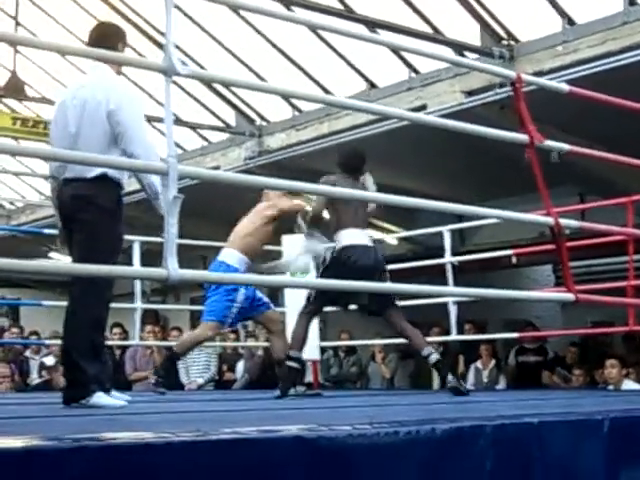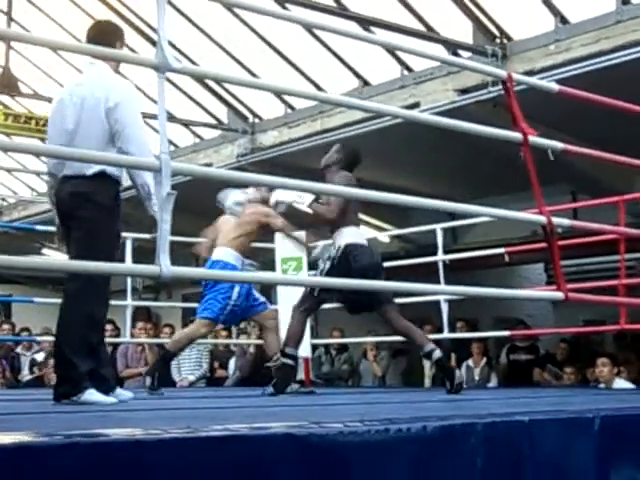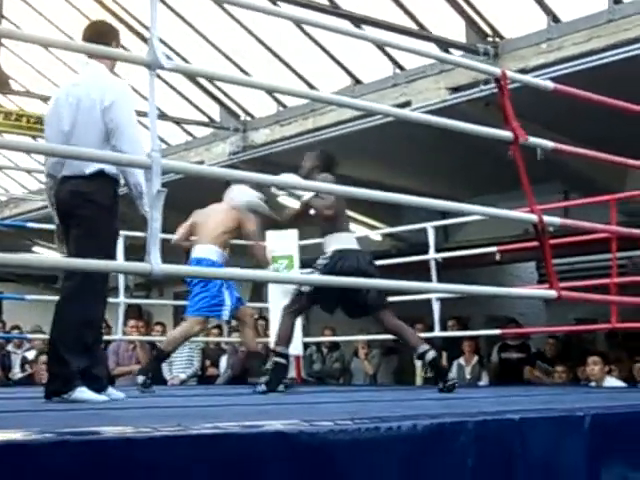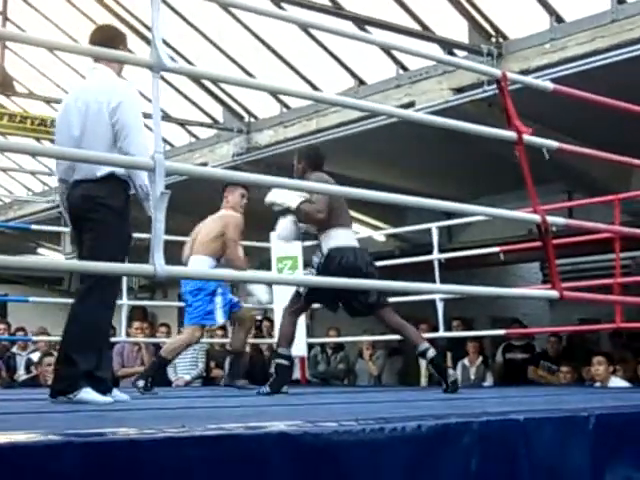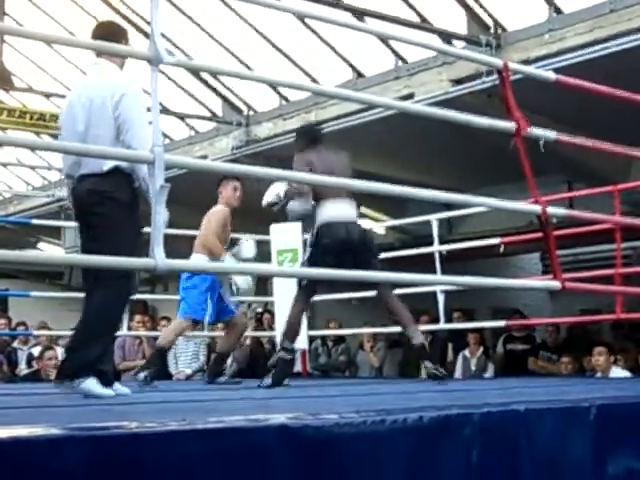
dt=0.1s
person 1, frame 1
left shoulder: (71, 93)
right shoulder: (117, 90)
left elbow: (57, 156)
right elbow: (140, 149)
left wrist: (61, 201)
right wrist: (163, 201)
left hip: (69, 192)
right hip: (99, 193)
left knee: (88, 288)
right knee: (92, 289)
left ankle: (94, 379)
right ankle: (81, 386)
person 1, frame 2
left shoulder: (68, 91)
right shoulder: (117, 88)
left elbow: (53, 154)
right elbow: (136, 149)
left wrist: (58, 202)
right wrist: (154, 201)
left hip: (68, 190)
right hip: (98, 191)
left knee: (90, 287)
right knee: (87, 287)
left ankle: (99, 378)
right ankle: (72, 382)
person 1, frame 3
left shoulder: (64, 91)
right shoulder: (112, 87)
left elbow: (51, 155)
right elbow: (129, 148)
left wrist: (56, 202)
right wrist: (146, 201)
left hip: (67, 189)
right hip: (96, 190)
left knee: (86, 285)
right knee: (85, 285)
left ankle: (92, 377)
right ankle: (63, 380)
person 1, frame 4
left shoulder: (73, 96)
right shoulder: (121, 91)
left elbow: (62, 160)
right elbow: (136, 152)
left wrist: (68, 205)
right wrist: (152, 203)
left hip: (78, 195)
right hip: (109, 194)
left knee: (95, 289)
right knee: (102, 289)
left ankle: (97, 380)
right ankle: (71, 379)
person 1, frame 5
left shoulder: (76, 92)
right shoulder: (122, 86)
left elbow: (68, 156)
right elbow: (139, 146)
left wrist: (76, 201)
right wrist: (156, 196)
left hip: (84, 189)
right hip: (114, 187)
left knee: (99, 282)
right knee: (115, 281)
left ankle: (99, 372)
right ankle: (79, 366)
person 2, frame 1
left shoulder: (329, 182)
right shoulder: (363, 187)
left elbow: (314, 216)
left wrist: (310, 230)
left hip: (345, 254)
right hip: (370, 254)
left knee: (306, 313)
right knee: (397, 320)
left ankle: (289, 381)
right ankle: (445, 374)
person 2, frame 2
left shoulder: (339, 176)
right shoulder: (341, 179)
left elbow: (331, 214)
left wrist: (312, 205)
left hip: (348, 252)
right hip: (365, 254)
left knee: (302, 310)
right knee: (394, 317)
left ankle: (282, 379)
right ankle: (448, 371)
person 2, frame 3
left shoulder: (323, 178)
right shoulder: (322, 183)
left elbow: (328, 210)
left wrist: (306, 200)
left hip: (339, 257)
right hip: (358, 258)
left knee: (291, 311)
right knee: (388, 319)
left ankle: (274, 377)
right ankle: (441, 372)
person 2, frame 4
left shoulder: (314, 180)
right shoulder: (327, 181)
left elbow: (320, 211)
left wrist: (296, 205)
left hip: (335, 255)
right hip: (357, 256)
left knee: (292, 311)
right knee: (388, 316)
left ankle: (279, 377)
right ankle: (442, 370)
person 2, frame 5
left shoulder: (303, 158)
right shoulder: (343, 157)
left elbow: (303, 192)
left wrist: (282, 197)
left hip: (328, 232)
right hip: (354, 229)
left knee: (301, 299)
right knee: (387, 295)
left ankle: (281, 370)
right ankle: (425, 355)
person 3, frame 1
left shoulder: (261, 222)
right shoulder: (270, 207)
right elbow: (299, 206)
left hip: (240, 276)
right hip: (229, 271)
left knee: (276, 321)
right knee: (209, 329)
right ankle: (161, 372)
person 3, frame 2
left shoulder: (225, 217)
right shoulder: (260, 212)
left elbow: (201, 249)
right elbow: (286, 228)
right wrist: (306, 245)
left hip: (232, 271)
right hip: (226, 268)
left knee: (269, 319)
right knee: (204, 325)
right ankle: (154, 372)
person 3, frame 3
left shoulder: (201, 212)
right shoulder: (242, 210)
left elbow: (177, 239)
right elbow: (256, 244)
left hip: (207, 266)
right hip: (209, 265)
left knee: (247, 315)
right knee: (196, 323)
right ankle: (146, 371)
person 3, frame 4
left shoulder: (203, 223)
right shoulder: (233, 217)
left elbow: (185, 256)
right elbow: (235, 252)
right wrist: (254, 283)
left hip: (206, 279)
right hip: (202, 277)
left knee: (246, 317)
right knee: (194, 331)
left ankle: (234, 374)
right ankle: (146, 378)
person 3, frame 5
left shoulder: (219, 215)
right shoulder: (221, 212)
right elbow: (209, 240)
left wrist: (237, 252)
right wrist: (232, 265)
left hip: (209, 277)
right hip: (200, 275)
left knee: (240, 323)
right knee: (184, 322)
left ankle: (214, 371)
right ankle: (148, 369)
